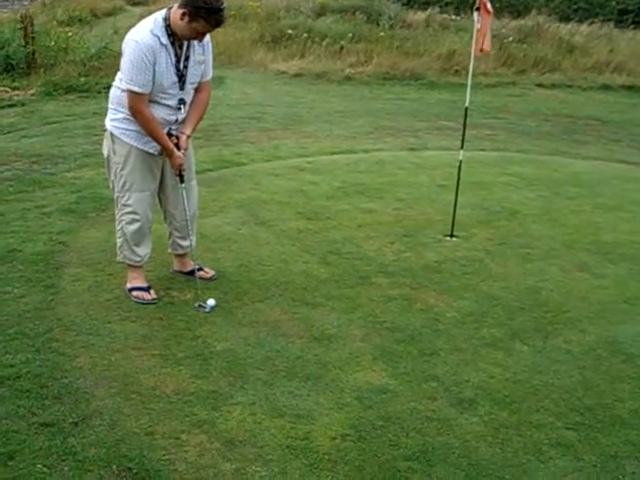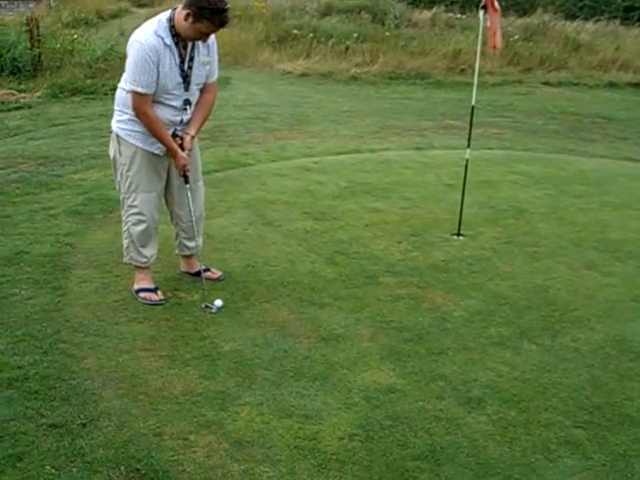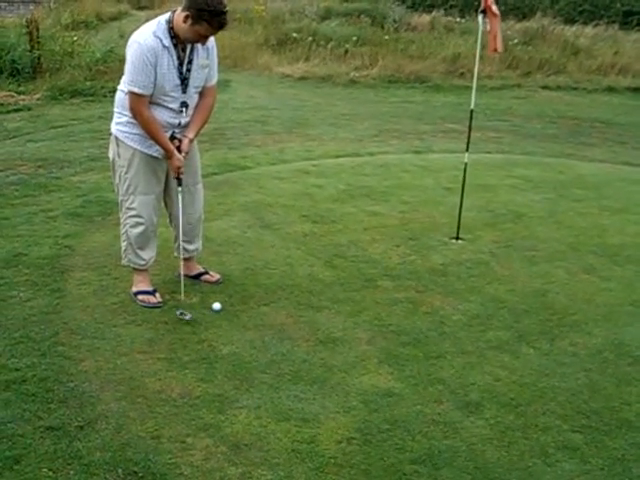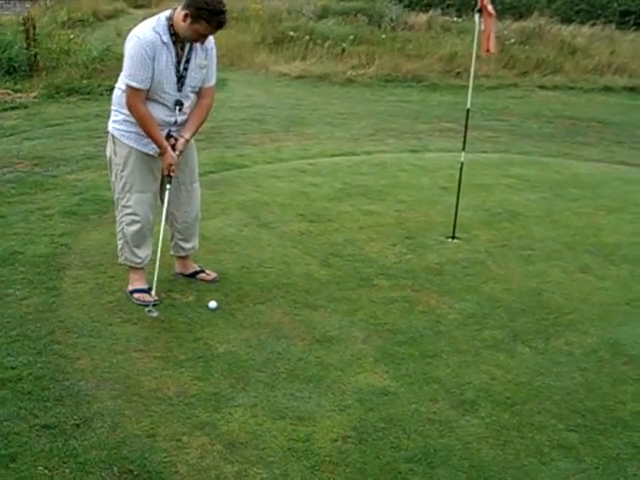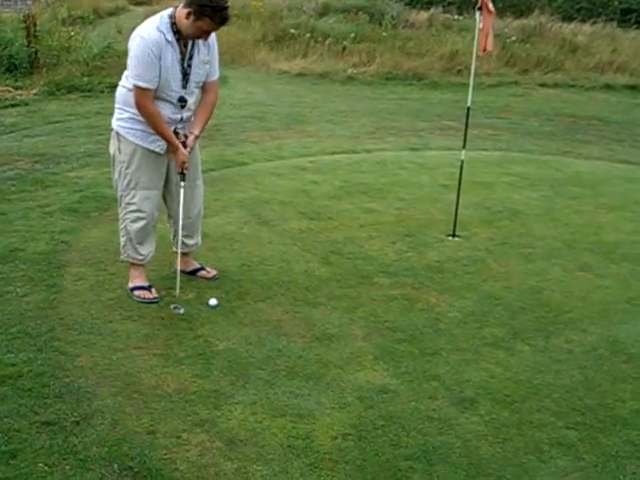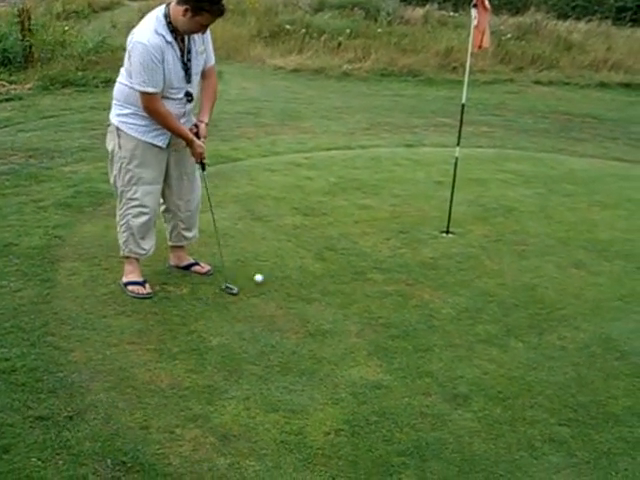
dt=0.2s
person 1, frame 1
left shoulder: (200, 38)
right shoulder: (143, 41)
left elbow: (203, 90)
right elbow: (137, 107)
left wrist: (186, 133)
right wrist: (169, 150)
left hip: (175, 132)
right hip: (133, 133)
left knee: (184, 199)
right knee: (136, 206)
left ankle: (182, 259)
right ankle: (135, 273)
person 1, frame 2
left shoulder: (206, 39)
right shoulder: (147, 42)
left elbow: (208, 91)
right elbow: (141, 107)
left wrist: (191, 134)
right wrist: (172, 150)
left hip: (181, 133)
right hip: (139, 134)
left knee: (191, 200)
right knee: (142, 207)
left ankle: (189, 260)
right ankle: (142, 274)
person 1, frame 3
left shoulder: (205, 42)
right shoulder: (145, 44)
left elbow: (208, 95)
right elbow: (138, 108)
left wrist: (189, 138)
right wrist: (168, 151)
left hip: (181, 136)
right hip: (139, 137)
left knee: (190, 204)
right knee: (140, 210)
left ankle: (188, 263)
right ankle: (140, 277)
person 1, frame 4
left shoulder: (205, 43)
right shoulder: (145, 39)
left elbow: (205, 97)
right elbow: (134, 102)
left wrist: (184, 138)
right wrist: (163, 148)
left hip: (178, 135)
right hip: (135, 135)
left knee: (186, 203)
right knee: (136, 208)
left ankle: (184, 261)
right ankle: (136, 275)
person 1, frame 5
left shoulder: (206, 39)
right shoulder: (149, 38)
left elbow: (210, 91)
right elbow: (143, 102)
left wrist: (194, 134)
right wrist: (173, 146)
left hip: (182, 132)
right hip: (139, 133)
left knee: (190, 199)
right knee: (140, 205)
left ankle: (185, 258)
right ankle: (136, 271)
person 1, frame 6
left shoulder: (197, 30)
right shoulder: (147, 41)
left elbow: (209, 75)
right elbow: (151, 105)
left wrist: (203, 121)
right wrist: (189, 141)
left hip: (180, 125)
right hip: (138, 127)
left knee: (185, 193)
right knee: (140, 199)
left ankle: (178, 253)
right ankle: (131, 267)
